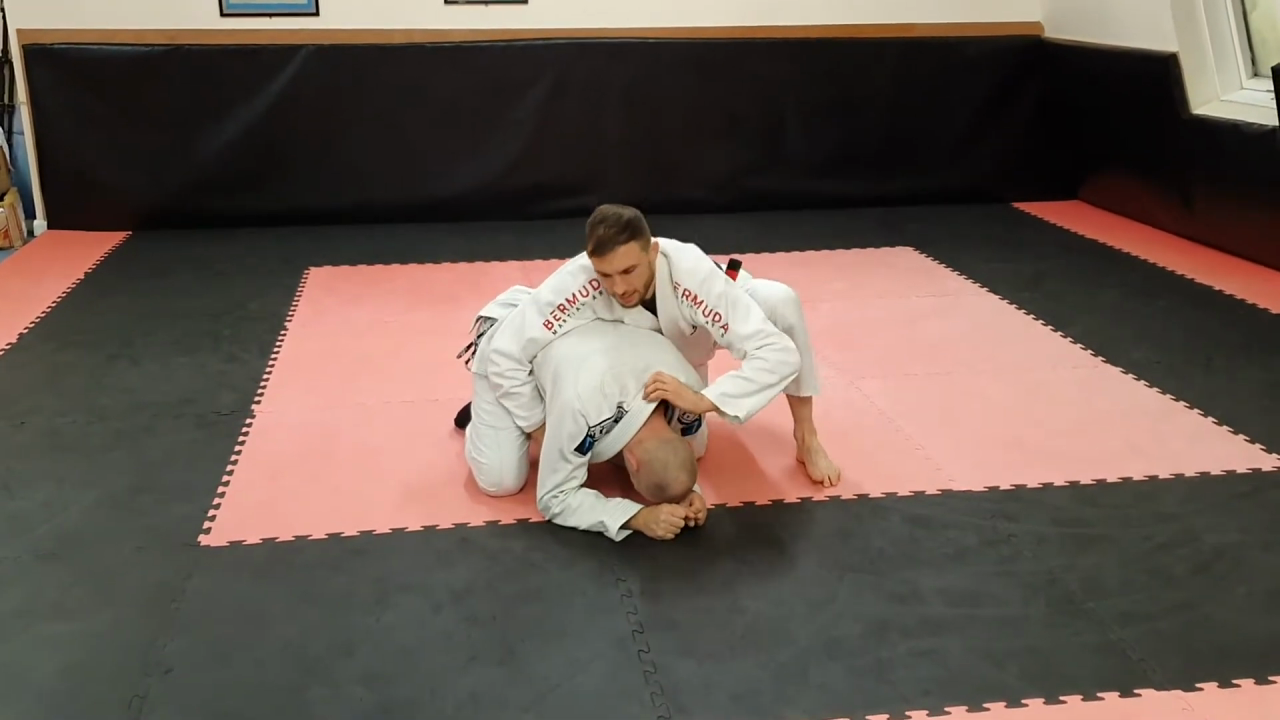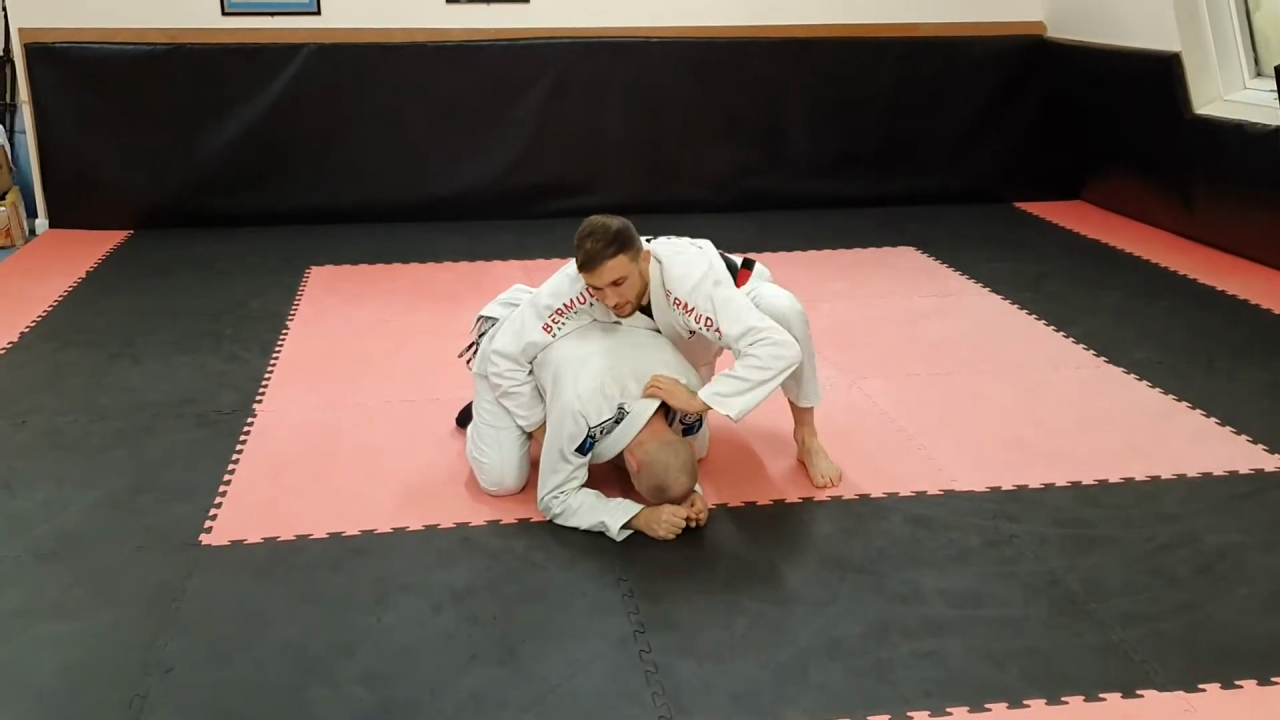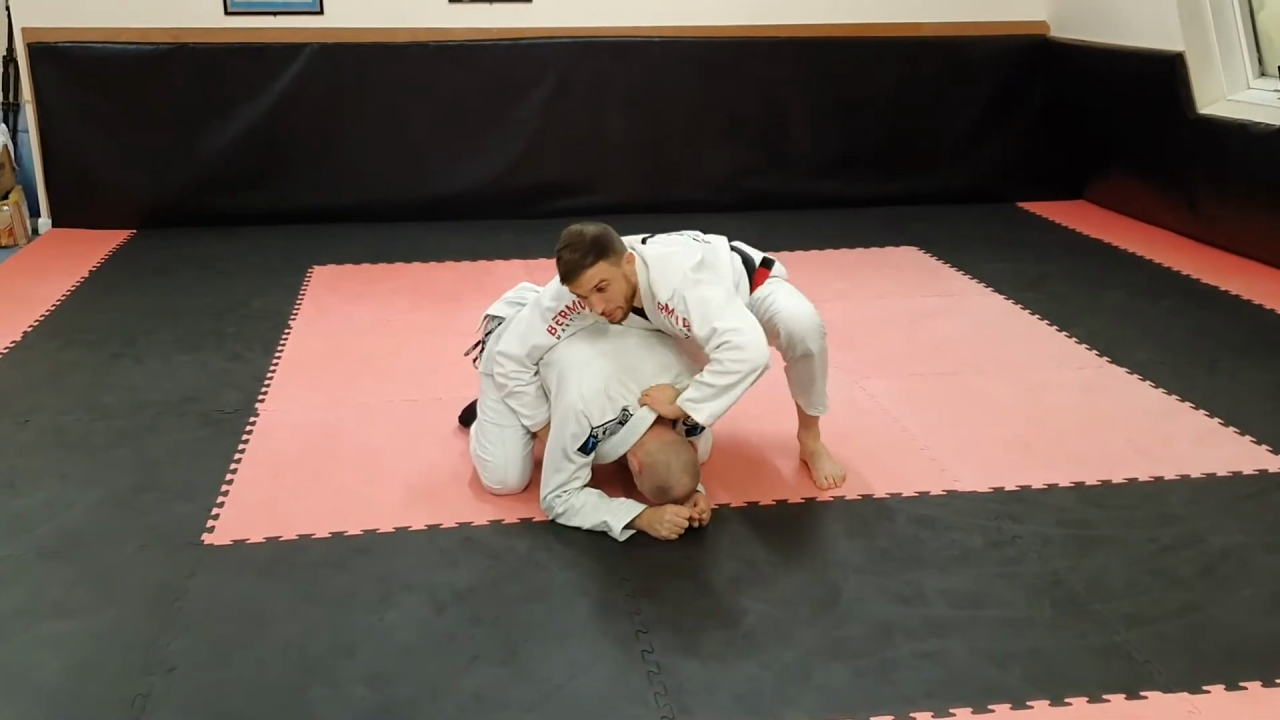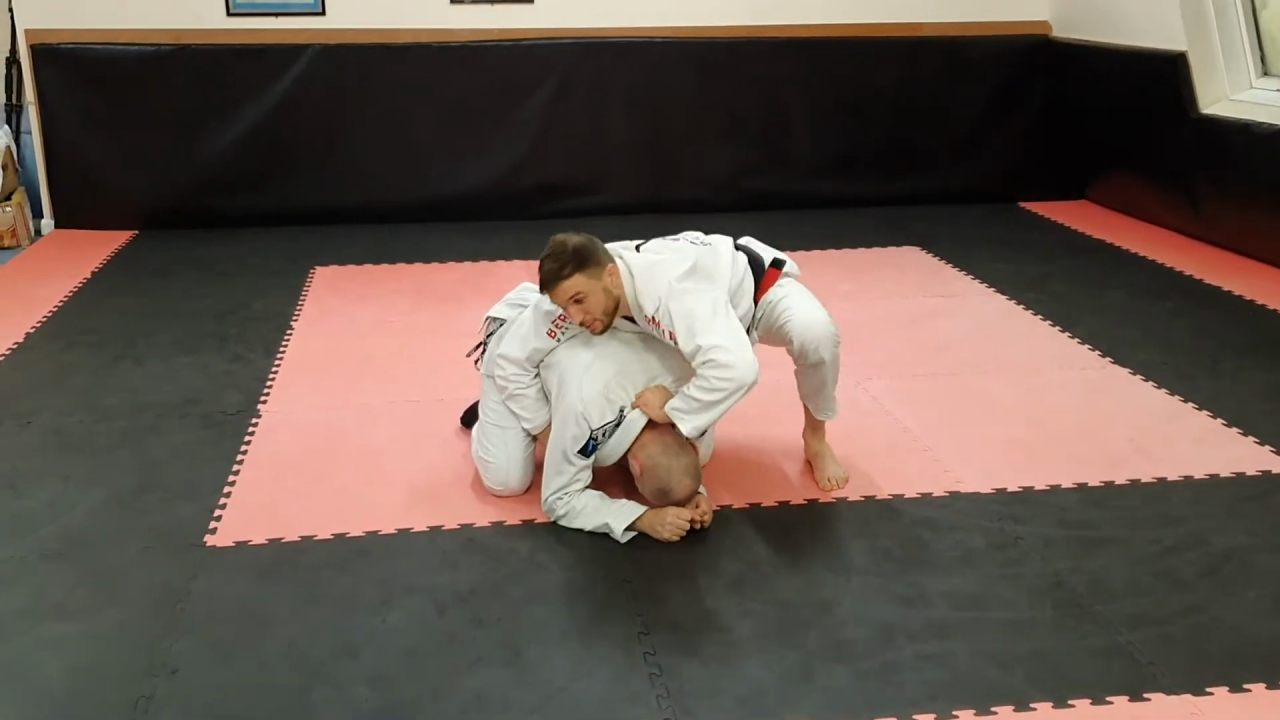
dt=0.2s
person 1, frame 1
left shoulder: (694, 275)
right shoulder: (576, 283)
left elbow: (780, 355)
right elbow: (503, 357)
left wrist: (703, 401)
right wrist: (544, 438)
left hip: (703, 326)
left knee: (778, 301)
left ankle: (806, 437)
person 1, frame 2
left shoulder: (690, 276)
right shoulder: (572, 286)
left elbow: (780, 349)
right elbow: (504, 358)
left wrist: (698, 400)
left hip: (725, 295)
right hip: (666, 343)
left knee: (783, 310)
left ankle: (806, 438)
person 1, frame 3
left shoulder: (676, 277)
right shoulder: (583, 285)
left elbow: (748, 353)
right elbow: (511, 360)
left wrist: (681, 405)
left hip: (743, 285)
right hip: (678, 332)
left knee: (800, 325)
left ankle: (809, 438)
person 1, frame 4
left shoulder: (667, 289)
right shoulder: (579, 289)
left elbow: (736, 370)
right elbow: (514, 362)
left wrist: (670, 410)
left hip: (755, 283)
right hip: (684, 319)
left knee: (814, 335)
left ankle: (815, 439)
person 2, frame 1
left shoulder: (688, 388)
right shoulder: (579, 404)
right elbow: (554, 498)
left wrist: (686, 492)
right wrist: (638, 517)
right knee: (500, 481)
right ankle: (481, 412)
person 2, frame 2
right shoulder: (580, 404)
left elbow: (677, 456)
right elbow: (555, 499)
left wrist: (687, 493)
right wrist: (640, 517)
right knee: (501, 481)
right ankle: (483, 412)
person 2, frame 3
right shoulder: (584, 404)
left elbow: (684, 456)
right elbow: (558, 498)
left wrist: (691, 492)
right wrist: (643, 517)
right knee: (504, 480)
right ankle: (487, 413)
person 2, frame 4
right shoulder: (585, 406)
left elbow: (686, 460)
right elbow: (560, 500)
left wrist: (693, 493)
right wrist: (645, 519)
right knee: (506, 482)
right ankle: (488, 412)
